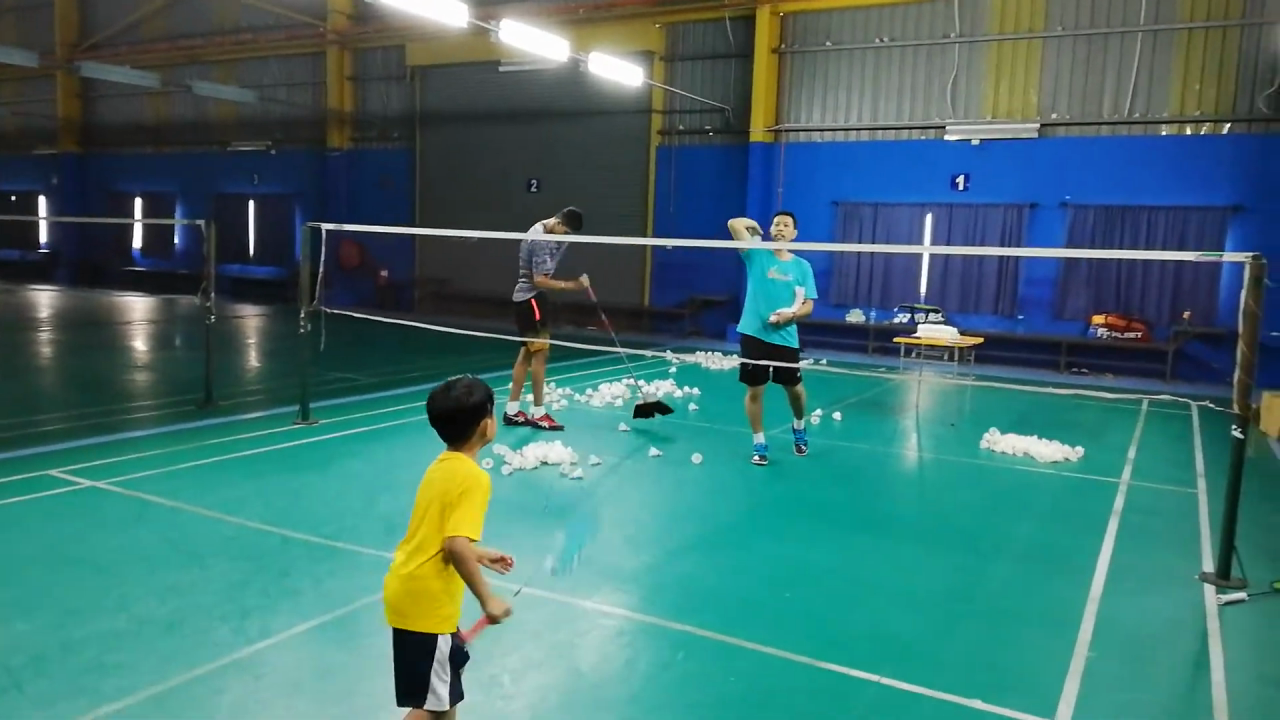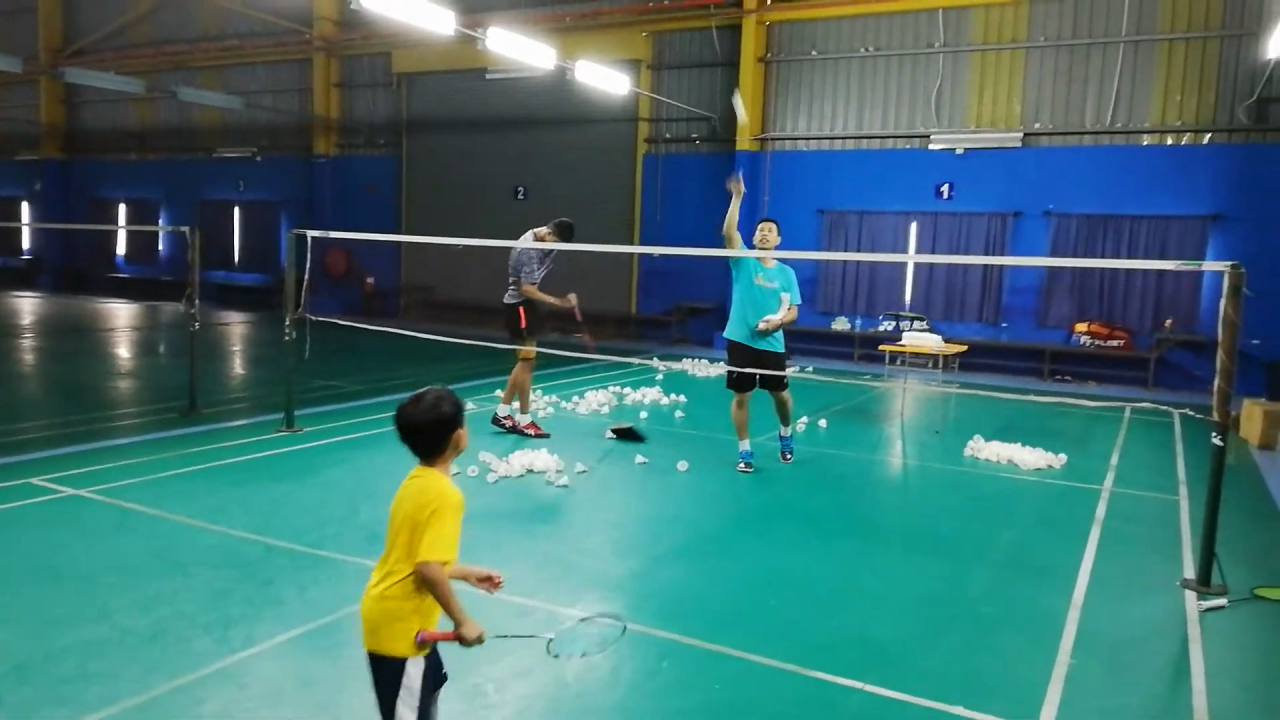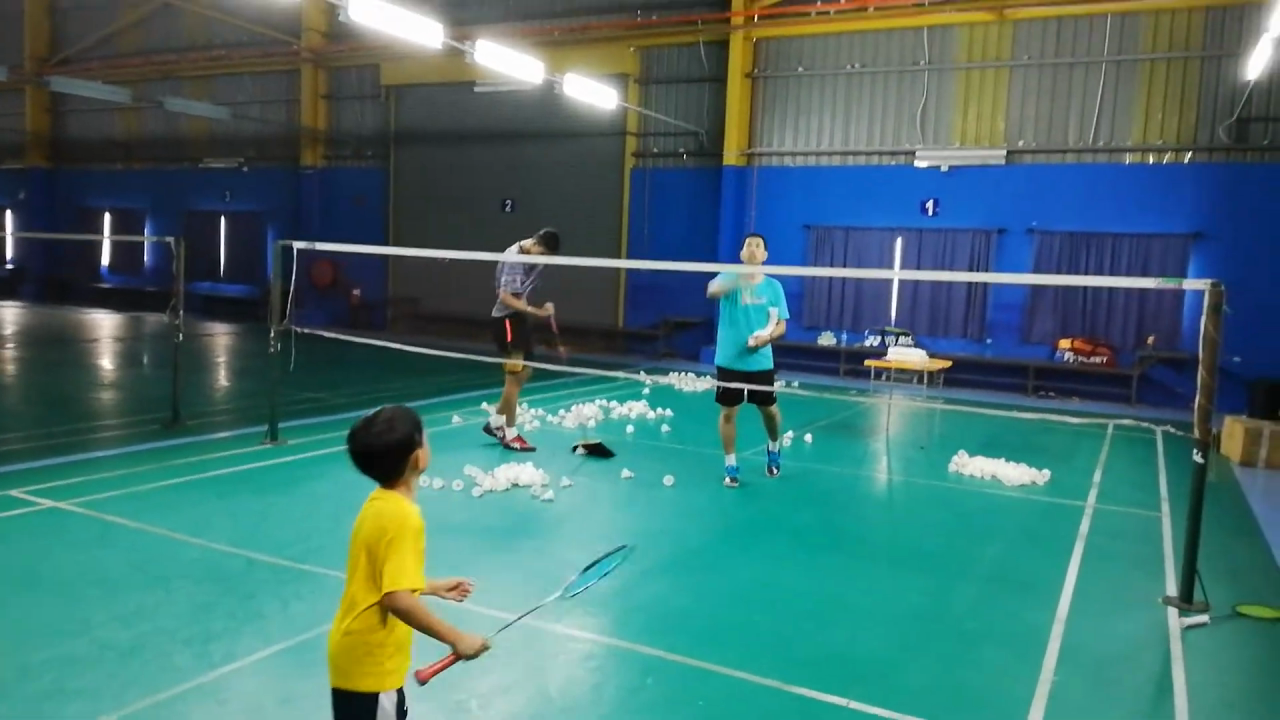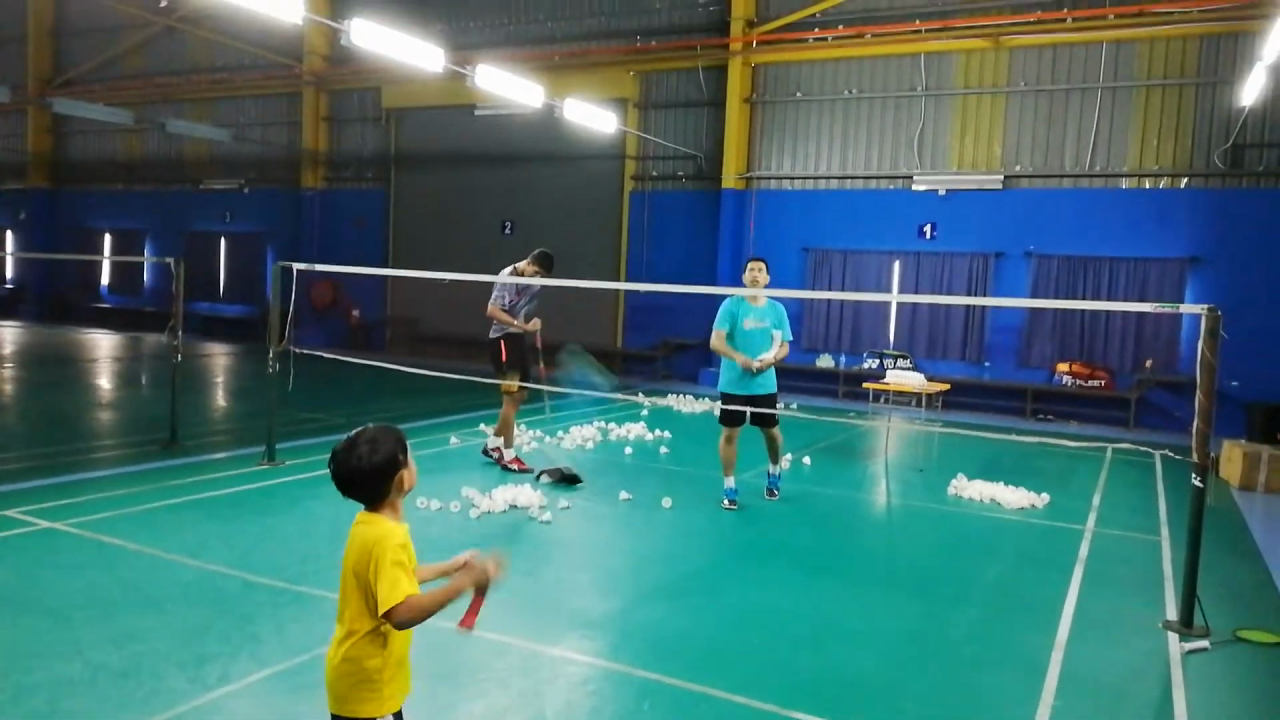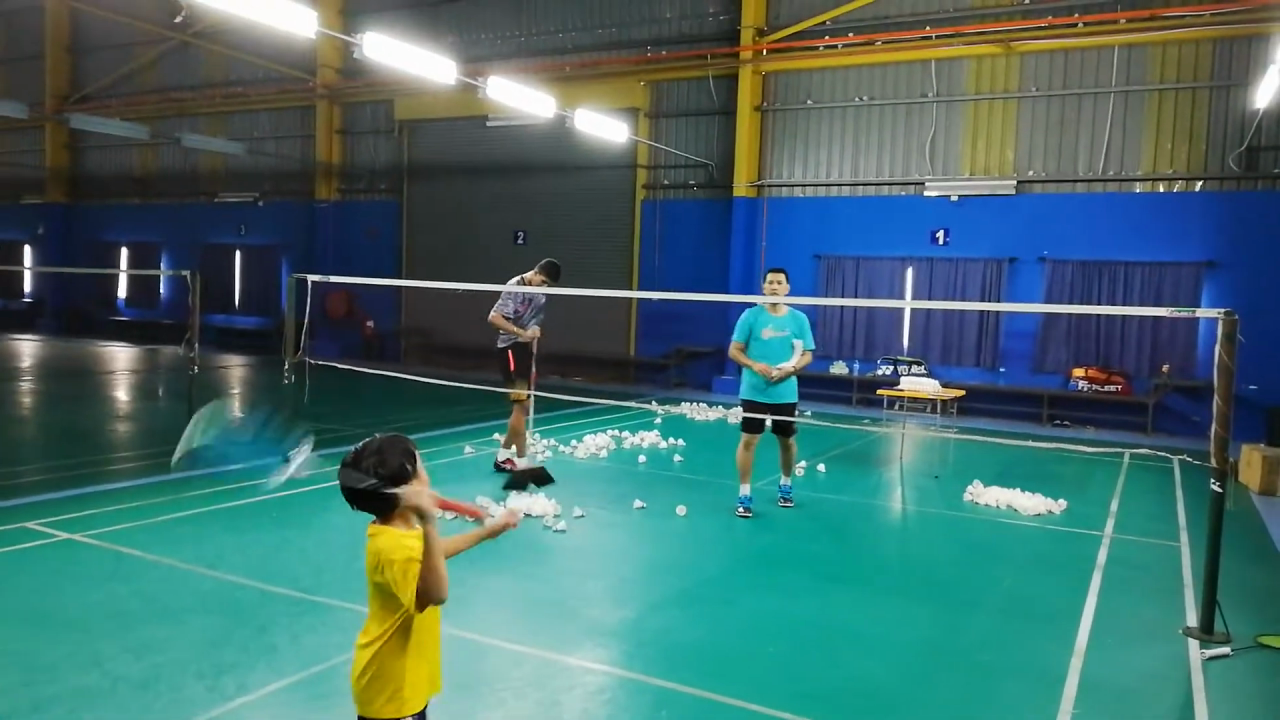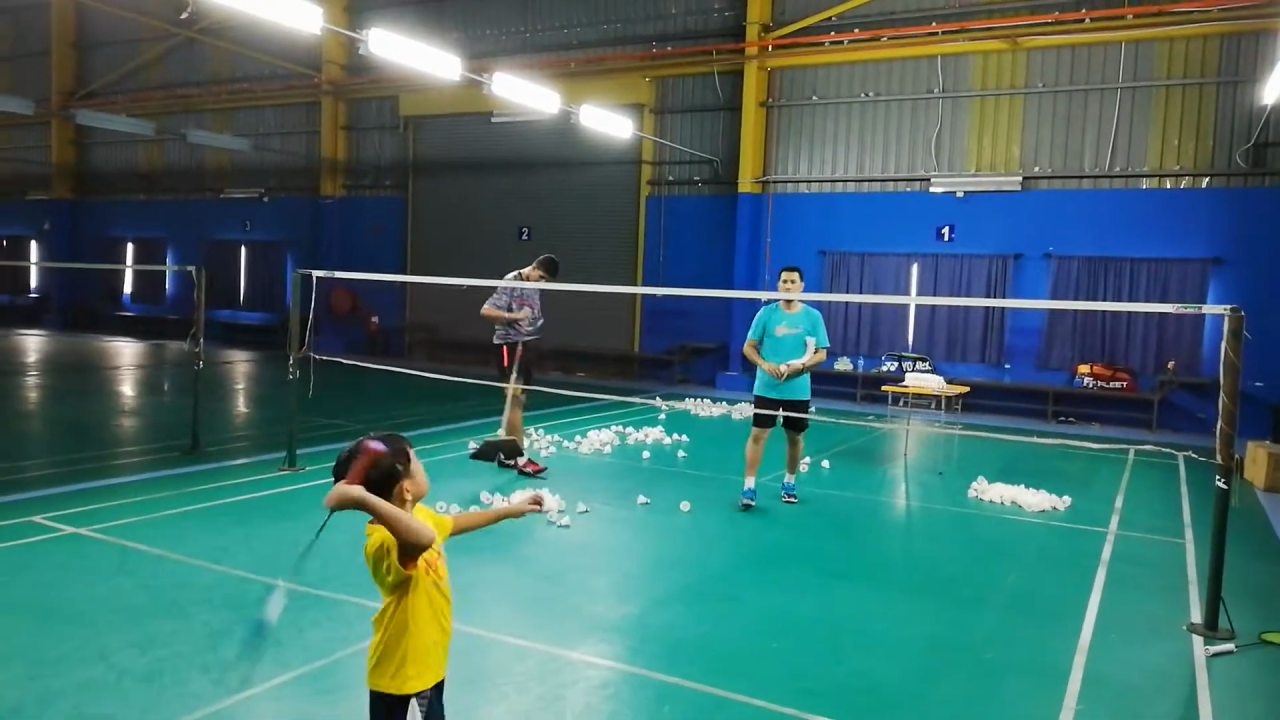
dt=0.2s
person 1, frame 1
left shoulder: (441, 466)
right shoulder: (473, 478)
right elbow: (456, 546)
left wrist: (481, 557)
right wrist: (487, 599)
left hip: (410, 592)
right hip: (424, 603)
left knee: (450, 673)
person 1, frame 2
left shoulder: (416, 481)
right shoulder: (444, 495)
right elbow: (428, 569)
left wrist: (468, 573)
right wrist: (461, 620)
left hip: (392, 612)
right hip: (400, 624)
left knee: (429, 689)
person 1, frame 3
left shoulder: (379, 504)
right shoulder: (402, 519)
right elbow: (397, 600)
left wrist: (435, 587)
right wrist: (455, 638)
left hip: (362, 646)
right hip: (369, 659)
person 1, frame 4
left shoulder: (369, 524)
right shoulder: (386, 539)
right elbow: (403, 613)
left wrist: (448, 568)
right wrist: (466, 582)
left hip: (367, 673)
right hip: (367, 683)
person 1, frame 5
left shoulder: (394, 533)
right shoulder: (394, 548)
left elbow: (432, 555)
right elbow: (434, 593)
left wrist: (489, 530)
right wrist: (428, 522)
right hip: (392, 686)
person 1, frame 6
left shoulder: (415, 514)
right shoulder: (385, 541)
left elbow: (452, 524)
right elbow: (423, 537)
left wrist: (512, 510)
right wrist: (365, 498)
right hip: (405, 674)
person 2, frame 1
left shoulder: (802, 266)
right shoulder: (757, 255)
left elbow: (809, 305)
right elbow: (733, 225)
left wrist: (791, 314)
right wrist: (754, 225)
left hip: (786, 338)
right hip: (754, 334)
left knee: (794, 389)
right knee: (755, 390)
left ankle: (799, 429)
right ankle: (759, 443)
person 2, frame 2
left shoulder: (786, 273)
right shoulder: (743, 262)
left elbow: (793, 312)
right elbow: (729, 232)
left wrist: (778, 321)
right wrist: (737, 197)
left hip: (772, 344)
right hip: (741, 341)
left knee: (781, 395)
right knee: (741, 397)
left ankle: (786, 434)
right ankle: (744, 449)
person 2, frame 3
left shoulder: (774, 287)
right shoulder: (730, 280)
left elbow: (781, 325)
right elbow: (712, 290)
left wrist: (767, 337)
right wrist: (733, 282)
left hip: (761, 361)
right hip: (730, 361)
left knee: (769, 410)
right knee: (728, 413)
left ankle: (774, 449)
right ankle: (731, 466)
person 2, frame 4
left shoulder: (777, 309)
right shoulder: (731, 305)
left elbow: (784, 346)
right elbow: (715, 342)
left wrist: (772, 359)
right wrist: (736, 357)
left hip: (765, 384)
right hip: (733, 383)
left knee: (771, 432)
right knee: (730, 433)
left ankle: (774, 472)
right ankle: (729, 488)
person 2, frame 5
left shoulder: (799, 319)
right shoulder: (751, 316)
left elbow: (807, 355)
right elbow: (734, 350)
left wrist: (791, 368)
right wrist: (754, 365)
left hip: (786, 392)
right hip: (754, 391)
left knee: (787, 441)
right knee: (748, 440)
left ankle: (785, 485)
right ankle: (744, 495)
person 2, frame 6
left shoulder: (813, 317)
right shoulder: (766, 313)
left elbow: (821, 354)
right elbow: (749, 347)
left wrist: (801, 365)
right wrist: (764, 364)
left hip: (798, 390)
right hip: (767, 388)
left knee: (795, 437)
right knee: (758, 434)
left ankle: (789, 483)
right ankle: (749, 489)
person 3, frame 1
left shoulder: (544, 232)
right shoulder: (540, 240)
right elbow: (540, 280)
right wrist: (573, 285)
left hip: (530, 298)
right hip: (530, 298)
left knee: (527, 352)
right knee: (540, 354)
left ankle: (512, 410)
right ankle: (538, 413)
person 3, frame 2
left shoulder: (537, 241)
right shoulder: (529, 249)
right elbow: (526, 289)
right wrist: (558, 302)
left hip: (525, 305)
right hip: (520, 305)
left knee: (525, 361)
right knee: (527, 361)
left ankle: (502, 412)
right ankle: (524, 421)
person 3, frame 3
left shoulder: (528, 256)
right shoulder: (514, 259)
right elbow: (505, 297)
right wrist: (537, 311)
left hip: (518, 318)
right hip: (508, 319)
left knee: (523, 373)
right knee: (515, 375)
left ankle: (496, 421)
right ankle: (510, 434)
person 3, frame 4
left shoulder: (527, 279)
right shoulder: (508, 278)
right elbow: (492, 311)
right wrist: (524, 326)
left hip: (518, 339)
right hip: (504, 340)
left knee: (519, 395)
right knee: (512, 397)
left ankle: (493, 443)
right ankle: (508, 456)
person 3, frame 5
left shoulder: (537, 292)
right shoulder: (515, 288)
right elbow: (494, 318)
right wrist: (522, 333)
left hip: (526, 349)
right hip: (512, 349)
left knee: (524, 406)
right knee: (521, 405)
left ankle: (503, 456)
right ankle: (521, 462)
person 3, frame 6
left shoulder: (533, 287)
right shoulder: (510, 283)
right elbow: (486, 310)
left wrist: (536, 325)
right wrist: (515, 315)
left hip: (525, 345)
right hip: (508, 345)
left knee: (517, 401)
right knee: (516, 399)
left ankle: (507, 454)
right ankle: (520, 458)
